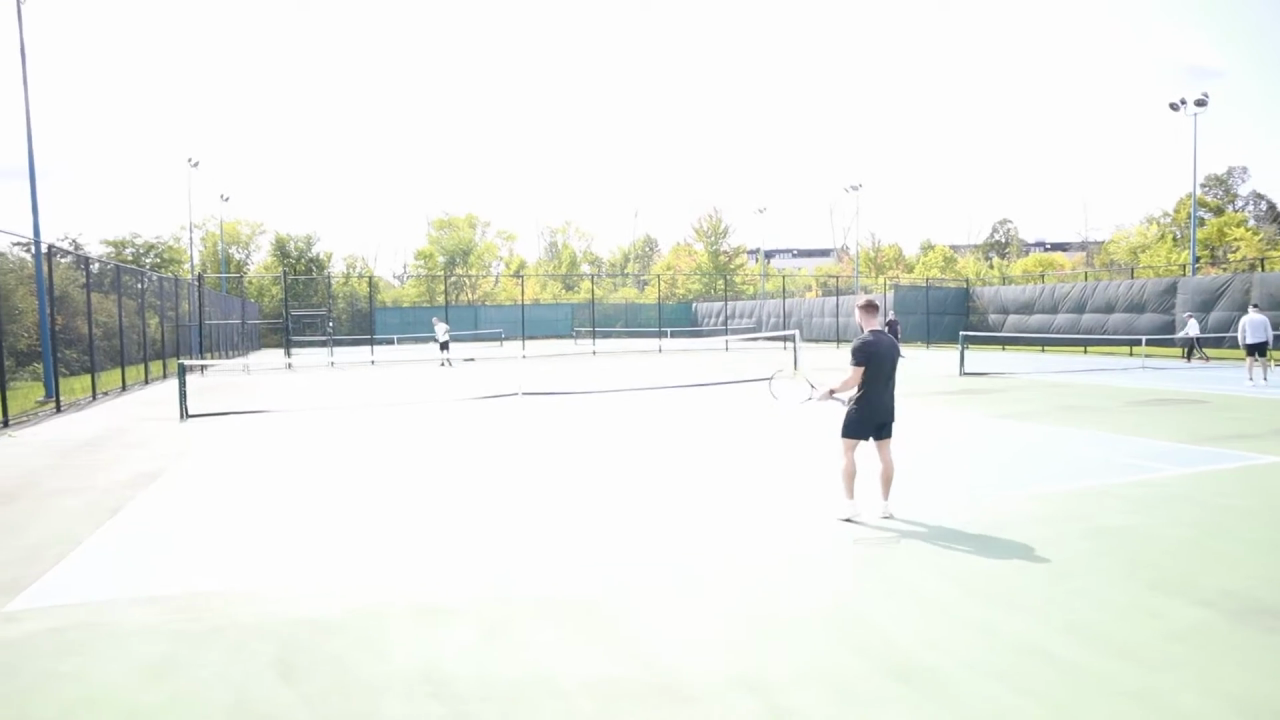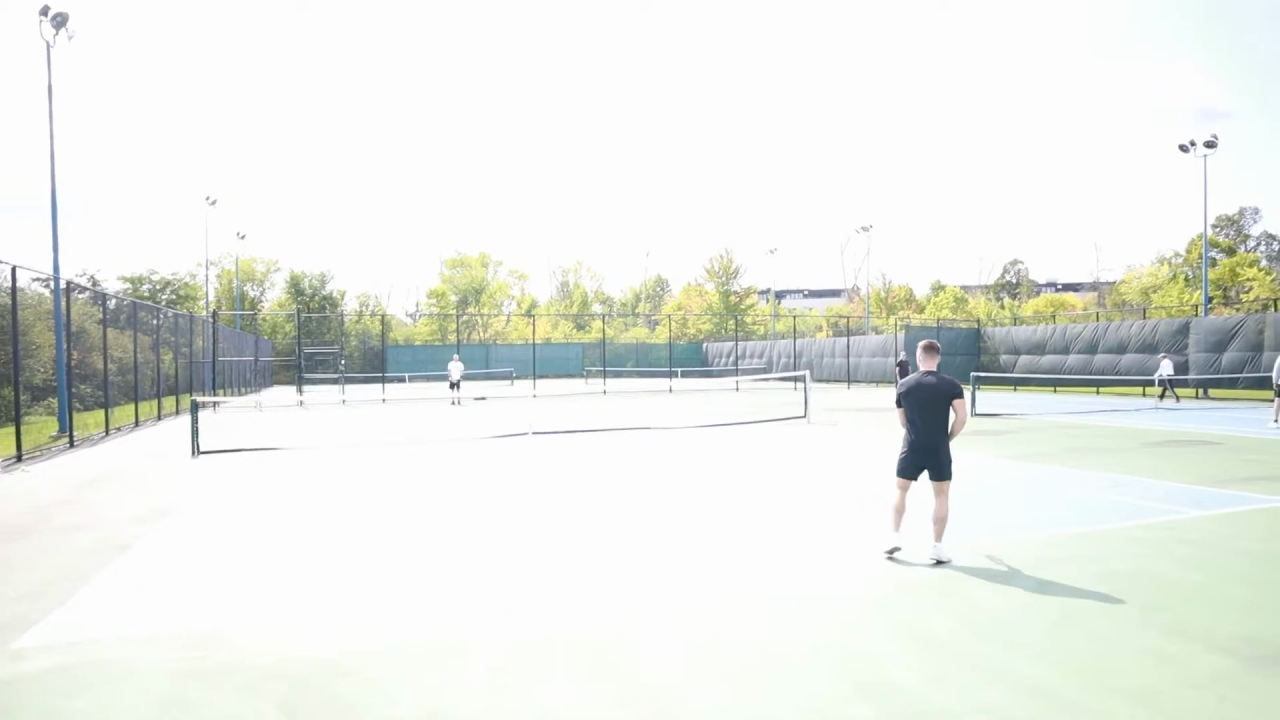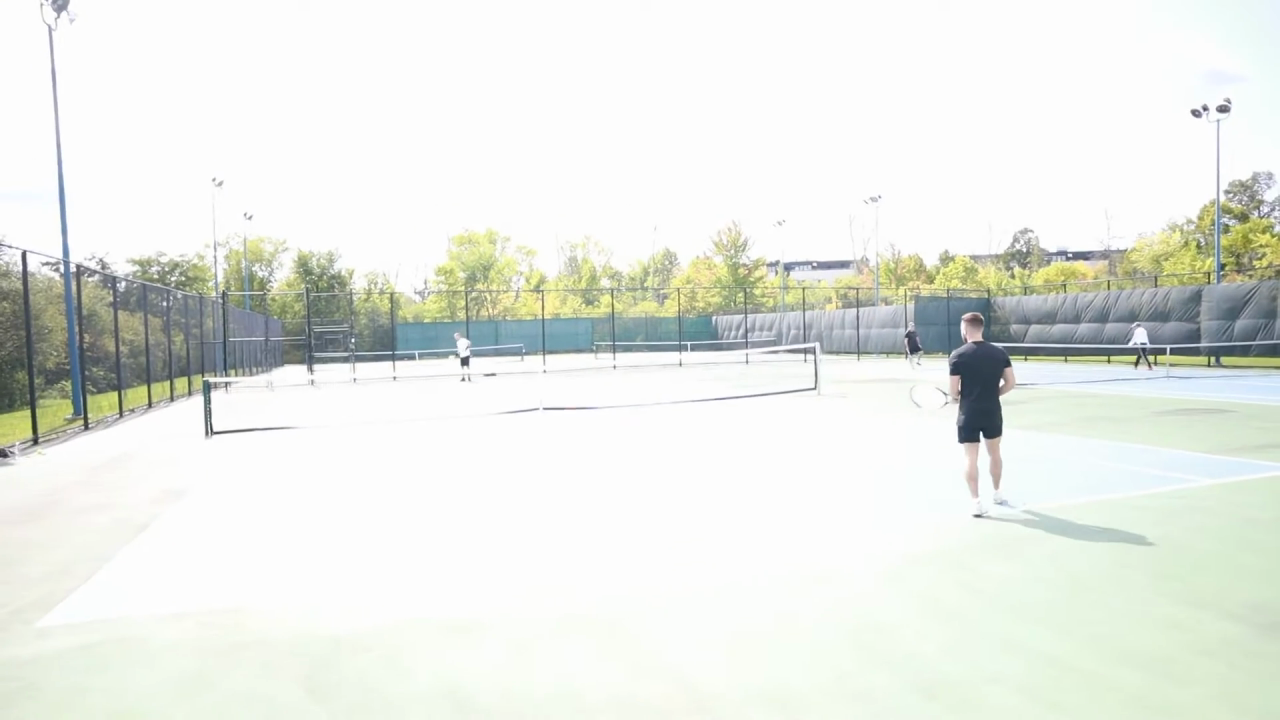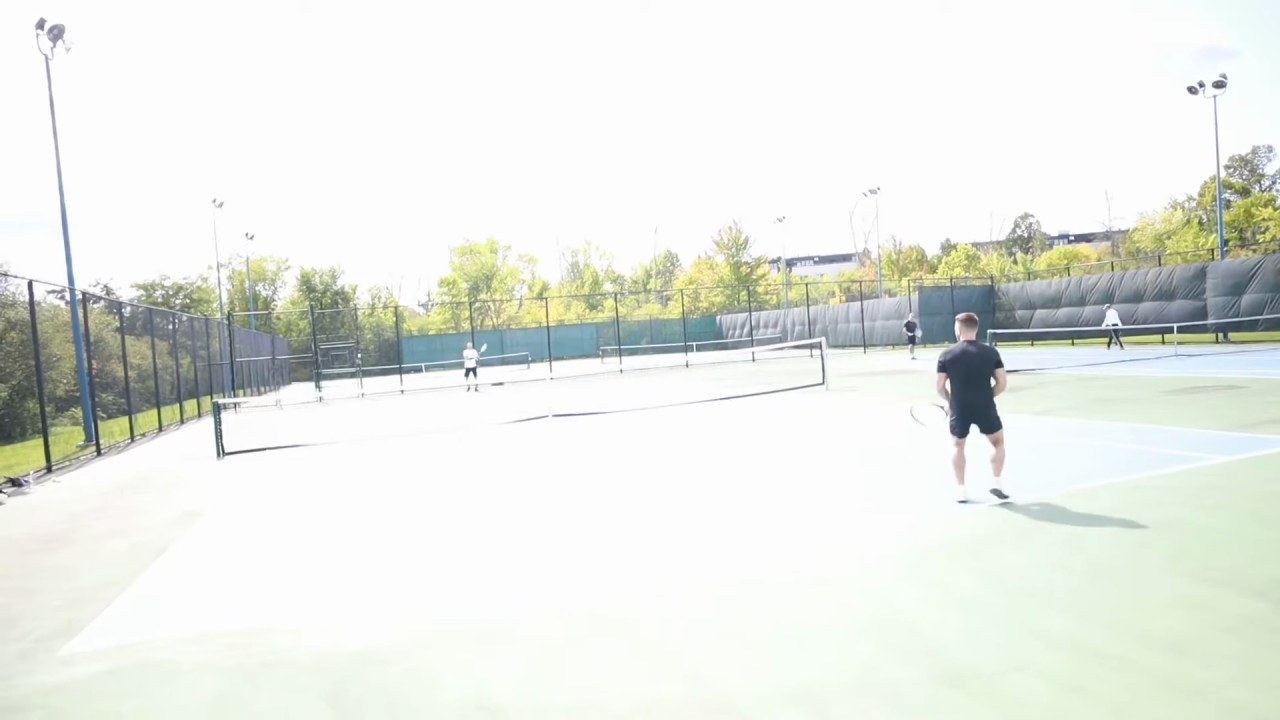
dt=1s
person 1, frame 1
left shoulder: (862, 343)
right shoulder: (892, 342)
left elbow: (854, 380)
left wrist: (831, 391)
left hip: (864, 408)
right hip: (886, 408)
left knee: (848, 453)
right knee: (885, 455)
left ankle: (850, 505)
right ankle: (885, 505)
person 1, frame 2
left shoulder: (904, 385)
right shoulder: (951, 385)
left elbow: (903, 421)
right elbow: (962, 418)
right wrist: (948, 438)
left hip: (911, 447)
right hip: (939, 449)
left knee: (901, 492)
right knee: (941, 497)
left ankle: (895, 538)
right ankle: (937, 548)
person 1, frame 3
left shoulder: (958, 355)
right shoulder: (1000, 353)
left elbow: (953, 390)
right elbow: (1010, 383)
left wrist: (958, 397)
left hip: (968, 413)
right hip: (992, 411)
left knee: (971, 457)
right knee: (994, 452)
left ankle: (976, 502)
right ankle: (997, 494)
person 1, frame 4
left shoulder: (947, 354)
right shoulder: (991, 352)
left elbow: (940, 387)
right elbow: (1002, 384)
left wrist: (950, 401)
right wrist: (986, 397)
left hip: (959, 409)
right hip: (985, 408)
left knee: (958, 446)
right knee: (998, 443)
left ankle: (961, 490)
right ankle: (996, 483)
